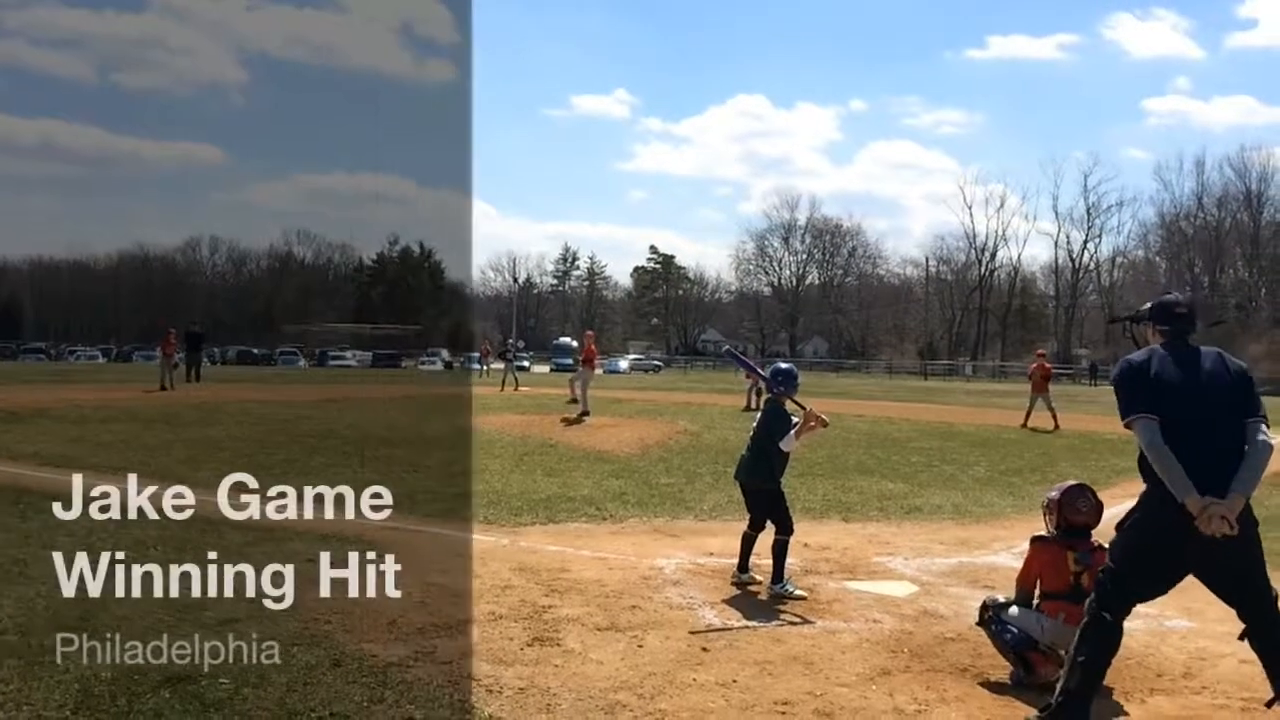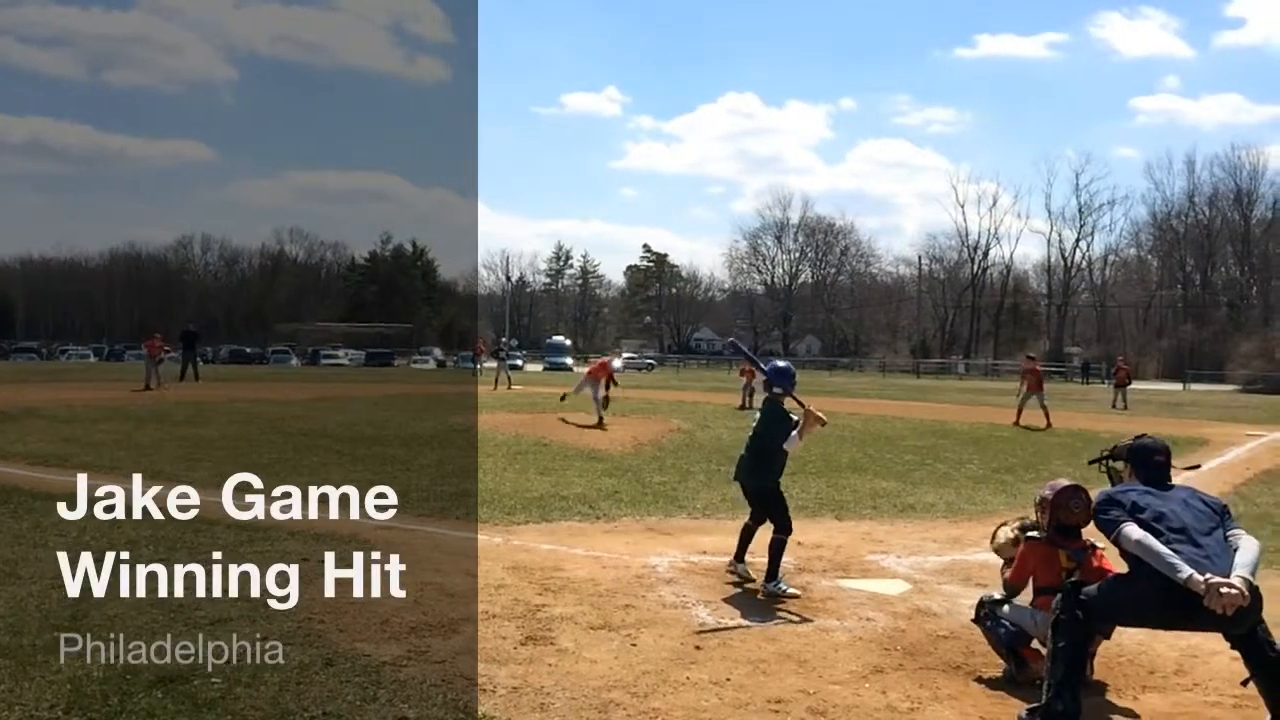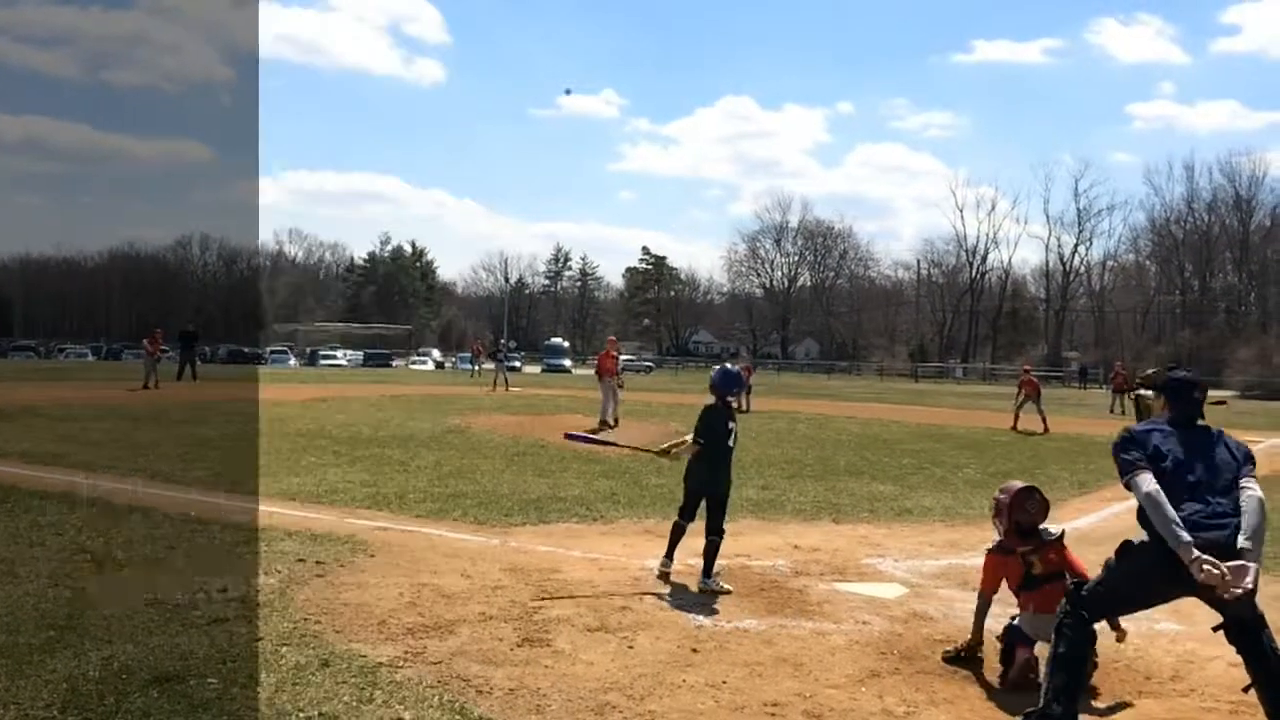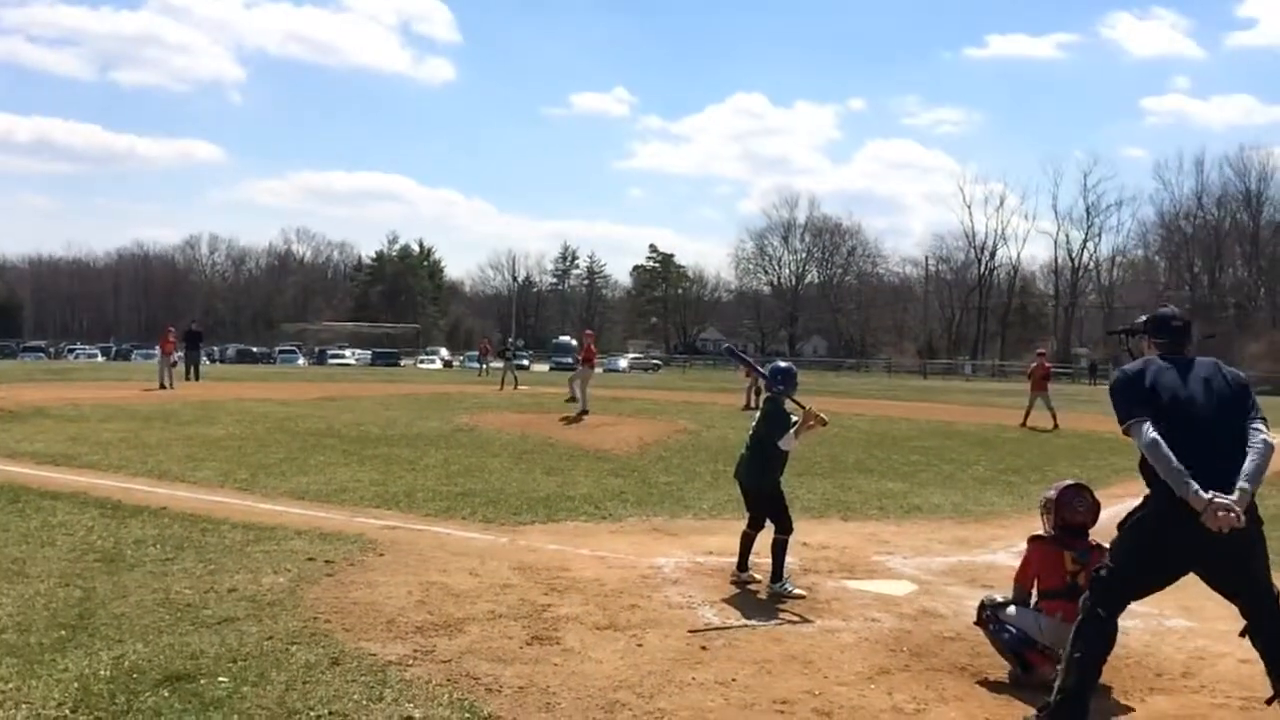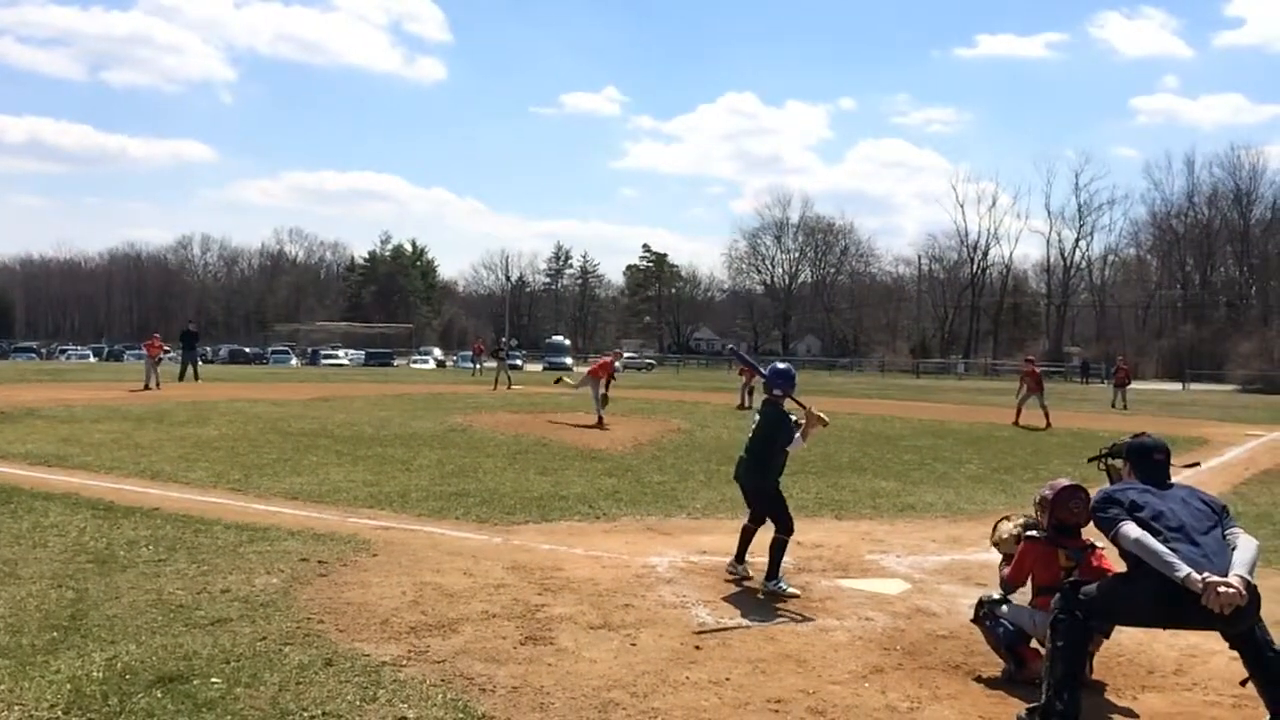
dt=1s
person 1, frame 1
left shoulder: (1136, 367)
right shoulder: (1233, 368)
left elbow: (1151, 440)
left wrist: (1194, 503)
right wrist: (1232, 503)
left hip: (1166, 511)
right hip: (1231, 515)
left knee: (1107, 607)
person 1, frame 2
left shoulder: (1112, 499)
right shoulder: (1206, 500)
left elbow: (1137, 539)
right elbow: (1248, 542)
left wrist: (1195, 582)
right wrist: (1239, 583)
left hip: (1172, 596)
right hip: (1236, 598)
left knee: (1073, 606)
person 1, frame 3
left shoulder: (1136, 436)
right shoulder: (1233, 446)
left elbow: (1149, 491)
right elbow: (1253, 498)
left wrist: (1189, 555)
right wrist: (1248, 559)
left hip: (1169, 556)
right hip: (1233, 559)
left knee: (1079, 609)
right knee: (1249, 628)
person 1, frame 4
left shoulder: (1132, 376)
right shoulder: (1231, 377)
left elbow: (1149, 440)
left wrist: (1199, 499)
right wrist: (1239, 498)
left hip: (1171, 513)
right hip: (1237, 517)
left knee: (1102, 604)
person 1, frame 5
left shoulder: (1111, 496)
right shoulder: (1202, 498)
left elbow: (1134, 538)
right elbow: (1246, 541)
left wrist: (1192, 581)
right wrist: (1237, 580)
left hip: (1172, 595)
right hip: (1231, 595)
left knee: (1071, 605)
person 2, frame 1
left shoulder: (771, 408)
right shoulder: (777, 412)
left elbow: (791, 430)
right elbow: (786, 444)
left wrist: (812, 424)
right wrist: (805, 423)
left hip: (749, 474)
right hip: (762, 478)
left knee: (757, 521)
right knee: (784, 526)
left ankle: (741, 571)
right ankle: (777, 583)
person 2, frame 2
left shoulder: (770, 407)
right shoulder: (777, 412)
left elbow: (793, 427)
right elbow: (790, 445)
left wrist: (810, 421)
right wrist: (807, 422)
left hip: (748, 473)
right hip: (762, 478)
left knee: (758, 516)
right knee: (783, 526)
left ankle: (738, 562)
right ankle: (771, 582)
person 2, frame 3
left shoulder: (710, 412)
right shoulder: (729, 413)
left elbow: (696, 445)
left hip: (698, 475)
right hip: (721, 479)
left knee: (685, 515)
right knee: (715, 528)
left ankle: (667, 561)
right ankle: (707, 578)
person 2, frame 4
left shoulder: (770, 407)
right shoulder: (776, 411)
left elbow: (788, 431)
right elbow: (786, 443)
left wrist: (808, 423)
right wrist: (804, 422)
left hip: (749, 473)
right hip: (761, 477)
left knee: (756, 520)
right knee: (784, 526)
left ankle: (741, 570)
right ankle: (777, 582)
person 2, frame 5
left shoulder: (769, 409)
right shoulder: (777, 414)
left elbow: (792, 428)
right elbow: (794, 444)
left wrist: (811, 422)
right wrist: (809, 424)
left hip: (748, 473)
right hip: (761, 478)
left knee: (758, 515)
right knee: (785, 525)
left ankle: (738, 562)
right ankle: (771, 581)
person 3, frame 1
left shoulder: (1042, 547)
right shoulder: (1101, 554)
left elbow: (1022, 598)
left hip: (1054, 631)
left knee: (992, 609)
left ankle: (1036, 667)
person 3, frame 2
left shoulder: (1034, 545)
right shoulder: (1093, 552)
left elbow: (1010, 590)
left wrist: (1009, 559)
right wrist: (1098, 635)
left hip: (1047, 627)
left knee: (988, 606)
left ankle: (1028, 664)
person 3, frame 3
left shoulder: (998, 554)
right shoulder: (1054, 543)
left elbow: (984, 599)
left wrist: (975, 640)
right wrist: (1114, 623)
left hip: (1038, 623)
left knee: (1012, 631)
left ankle: (1019, 657)
person 3, frame 4
left shoulder: (1040, 545)
right shoulder: (1100, 553)
left elbow: (1019, 597)
left hip: (1050, 629)
left knee: (989, 609)
left ankle: (1038, 667)
person 3, frame 5
left shoulder: (1034, 544)
right shoulder: (1093, 552)
left elbow: (1007, 586)
left wrist: (1007, 555)
right wrist: (1100, 633)
left hip: (1045, 626)
left knee: (987, 607)
left ankle: (1029, 663)
